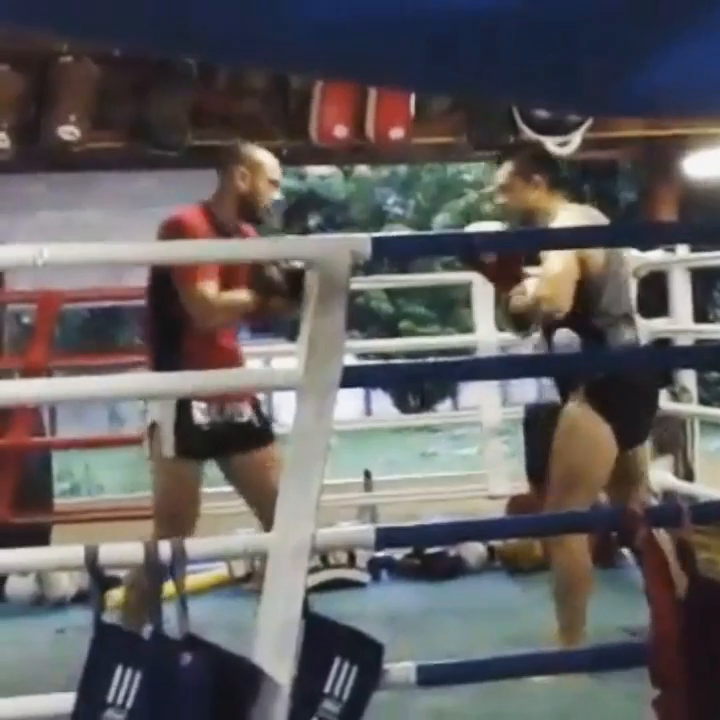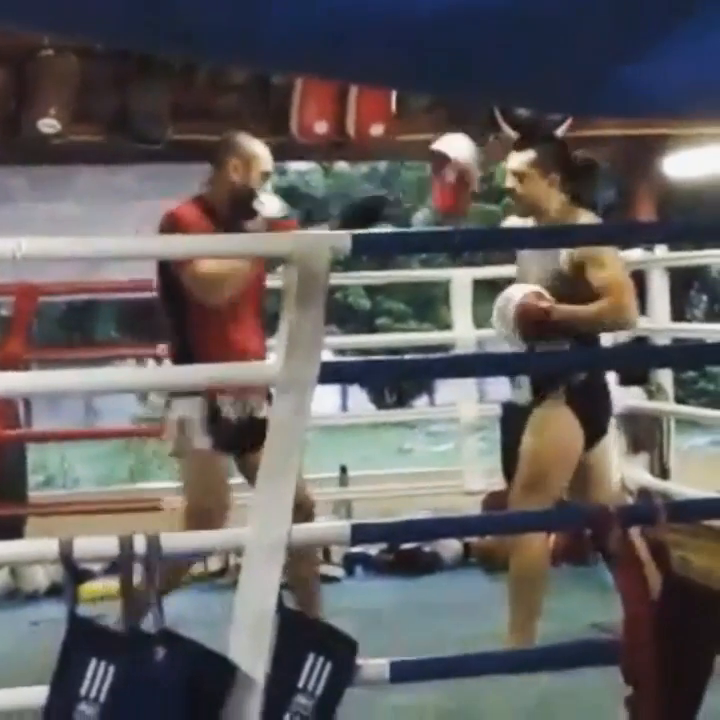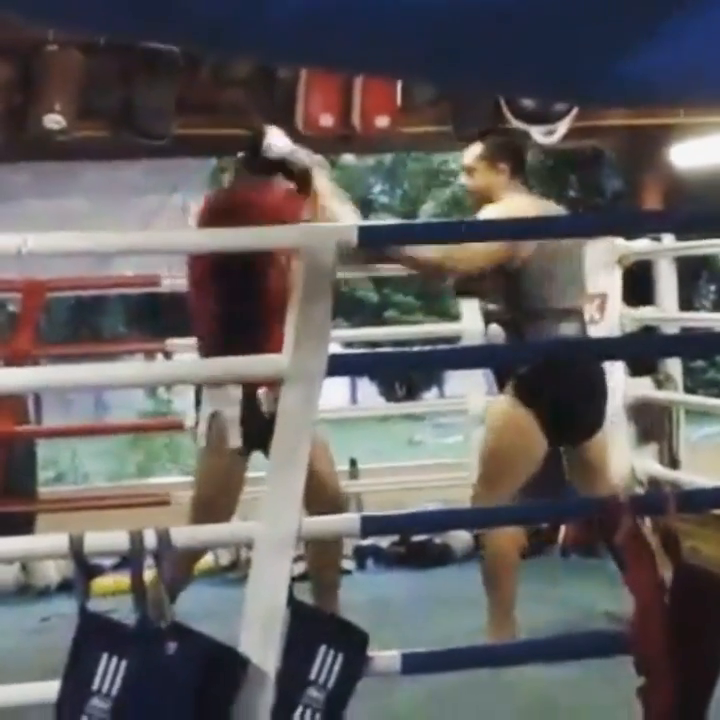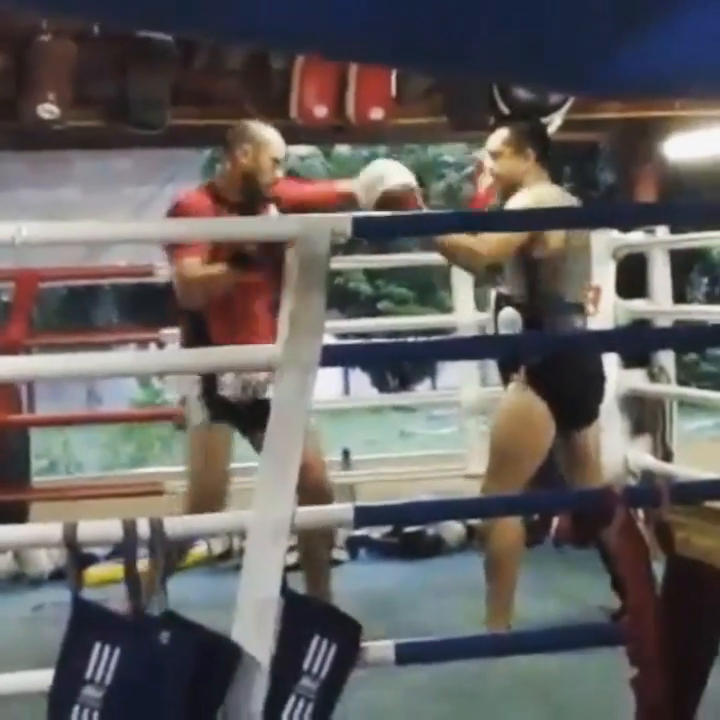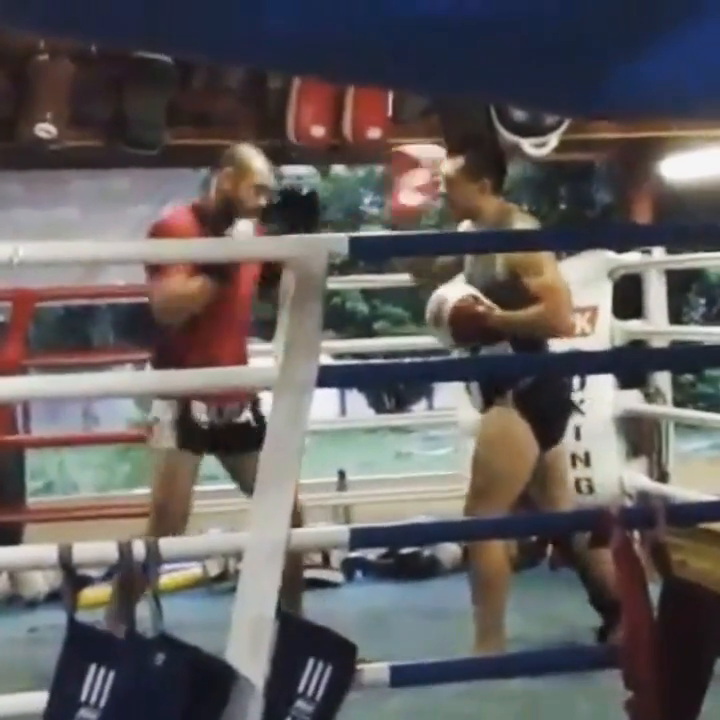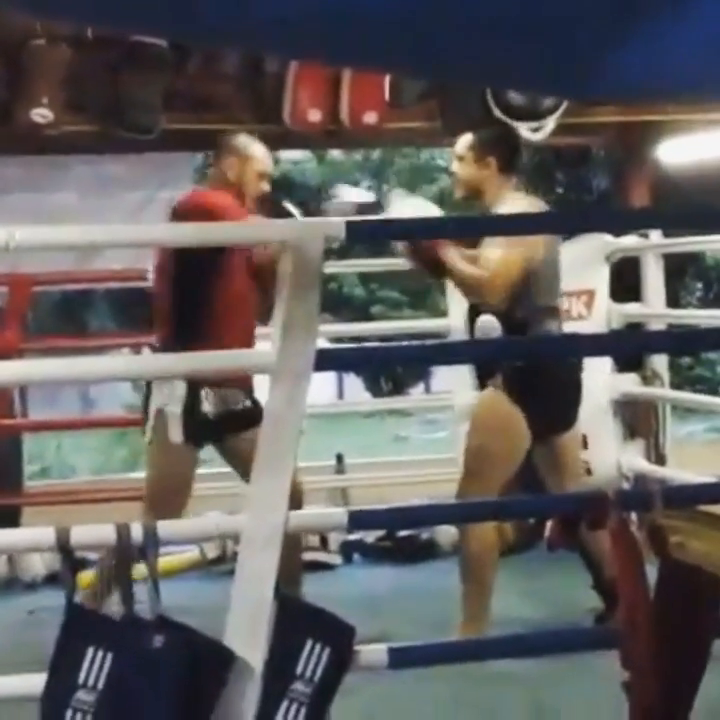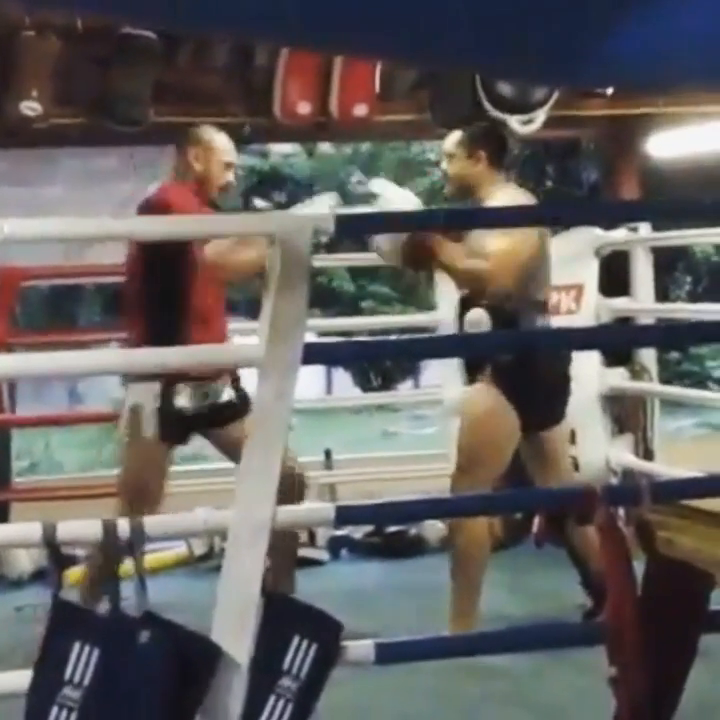
dt=0.7s
person 1, frame 1
left shoulder: (563, 228)
right shoulder: (587, 219)
left elbow: (554, 302)
left wrist: (517, 300)
right wrist: (521, 281)
left hip: (603, 384)
right hip: (631, 377)
left knee: (562, 517)
right knee: (632, 509)
left ankle: (570, 648)
person 1, frame 2
left shoulder: (585, 234)
left elbow: (623, 309)
left wrist: (555, 317)
left hip: (570, 387)
right hip: (548, 385)
left knee: (524, 513)
right knee: (604, 514)
left ankle: (518, 644)
person 1, frame 3
left shoulder: (506, 213)
right shoulder: (556, 214)
left elbow: (458, 258)
left wrist: (388, 246)
left hip: (541, 371)
right hip: (579, 366)
left knee: (490, 501)
right knee: (604, 498)
left ankle: (502, 635)
person 1, frame 4
left shoulder: (535, 200)
right shoulder: (560, 205)
left elbow: (480, 254)
right elbow: (519, 264)
left hip: (546, 364)
right hip: (577, 360)
left knee: (501, 492)
right knee: (592, 490)
left ankle: (498, 626)
person 1, frame 5
left shoulder: (522, 236)
right shoulder: (472, 235)
left elbow: (561, 318)
right elbow: (427, 274)
left wrist: (492, 319)
left hip: (526, 388)
right hip: (519, 389)
left knee: (483, 517)
right knee: (562, 513)
left ankle: (489, 649)
right ankle: (624, 617)
person 1, frame 6
left shoulder: (510, 217)
right shoulder: (513, 213)
left elbow: (489, 291)
right elbow: (483, 278)
left wrist: (441, 252)
right wrist: (435, 251)
left hip: (521, 372)
right hip: (556, 364)
left knee: (476, 500)
right knee: (571, 494)
left ankle: (475, 631)
right ankle: (622, 605)
person 1, frame 7
left shoulder: (507, 207)
right shoulder: (488, 212)
left elbow: (490, 280)
right elbow: (473, 270)
left wrist: (435, 245)
right wrist: (431, 242)
left hip: (511, 363)
right hip: (540, 358)
left knee: (468, 492)
right knee: (561, 488)
left ankle: (463, 627)
right ankle: (610, 600)
person 2, frame 1
left shoulder: (247, 235)
right shoulder: (185, 227)
left elbow: (263, 312)
right elbow: (207, 312)
left wrist: (292, 288)
right wrist: (264, 286)
left hip: (236, 401)
right hip: (184, 403)
right knee: (172, 539)
person 2, frame 2
left shoulder: (249, 220)
right shoulder: (183, 221)
right elbow: (212, 290)
right wrist: (253, 232)
left hip: (250, 396)
right hip: (203, 399)
left knee: (298, 510)
right knee: (205, 530)
person 2, frame 3
left shoulder: (264, 211)
right shoulder: (235, 203)
right elbow: (338, 219)
right wrist: (309, 170)
left hip: (278, 386)
right hip: (235, 390)
left knee: (329, 502)
right knee: (205, 526)
person 2, frame 4
left shoulder: (278, 199)
right shoulder: (192, 207)
left elbow: (355, 192)
right elbow: (191, 289)
right wrist: (248, 256)
left hip: (265, 374)
right hip: (214, 376)
left knee: (316, 490)
right knee: (204, 506)
left ankle: (321, 607)
person 2, frame 5
right shoulder: (174, 228)
right elbow: (167, 309)
right wrist: (222, 265)
left hip: (237, 401)
right hip: (184, 400)
left knee: (288, 515)
right knee: (165, 529)
person 2, frame 6
left shoulder: (236, 218)
right shoulder: (202, 208)
left elbow: (264, 300)
right elbow: (271, 254)
left hip: (232, 389)
right hip: (185, 388)
left knee: (287, 499)
right knee: (158, 526)
person 2, frame 7
left shoulder: (198, 210)
right shoulder: (167, 204)
right elbow: (222, 268)
right wrist: (274, 243)
left hip: (213, 380)
right hip: (161, 384)
left knee: (287, 481)
right knee: (137, 519)
